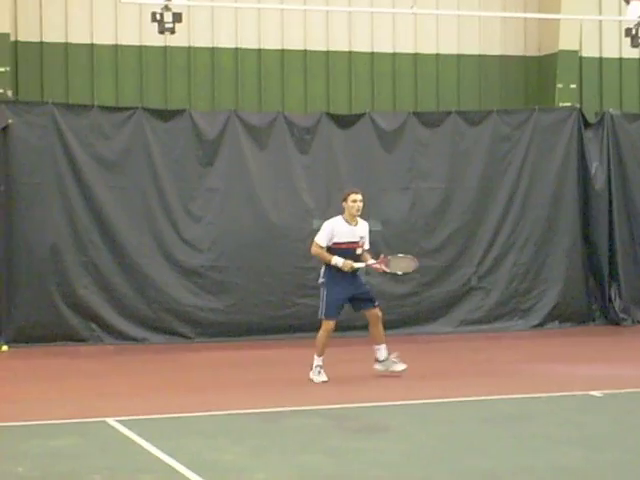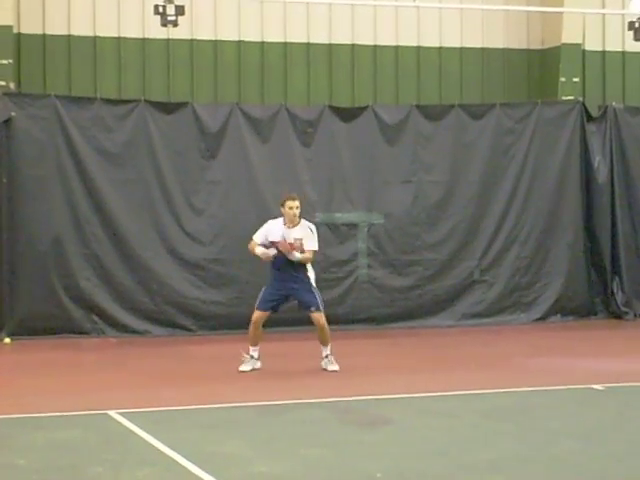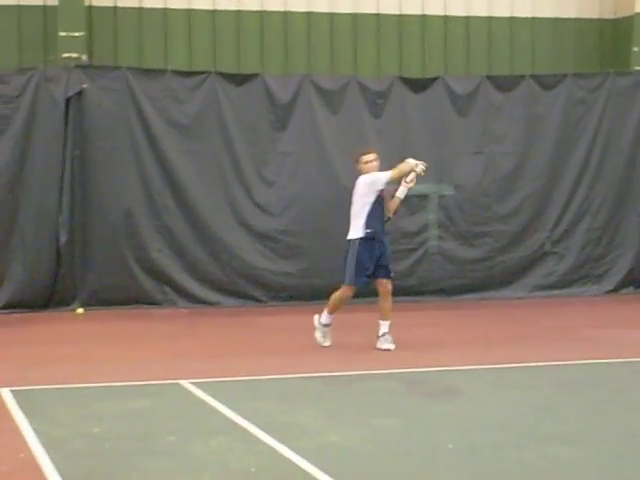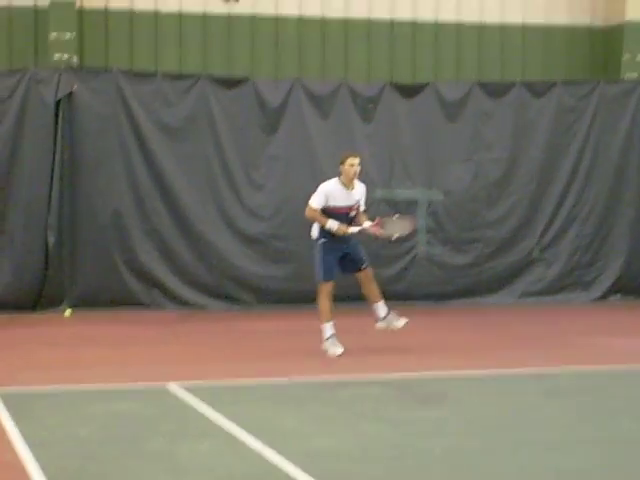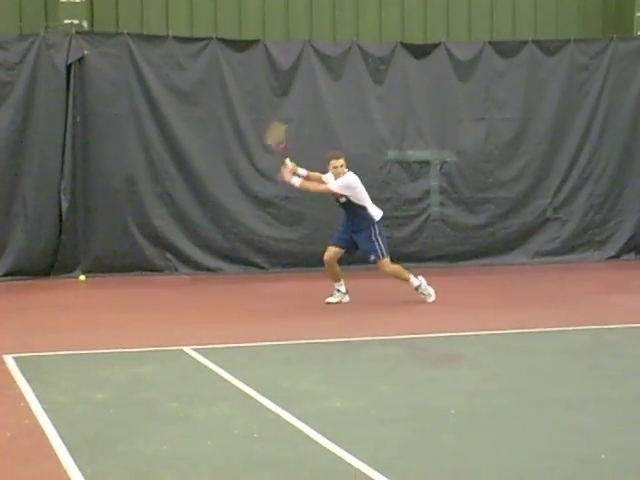
dt=1s
person 1, frame 1
left shoulder: (364, 226)
right shoulder: (331, 225)
right elbow: (315, 250)
left wrist: (373, 263)
right wrist: (338, 262)
left hip: (354, 280)
right hip: (333, 281)
left knee: (376, 316)
right knee: (328, 326)
left ankle: (383, 360)
right ankle: (317, 367)
person 1, frame 2
left shoulder: (308, 228)
right shoulder: (271, 226)
left elbow: (309, 257)
right elbow: (252, 245)
left wrist: (293, 254)
right wrist: (261, 251)
left hip: (303, 281)
right hip: (278, 281)
left knee: (320, 321)
right knee: (257, 318)
left ankle: (327, 357)
right ankle: (253, 358)
person 1, frame 3
left shoulder: (376, 185)
right shoulder: (367, 180)
left elbow: (388, 211)
right elbow: (397, 171)
left wrist: (404, 187)
right wrist: (412, 163)
left hip: (377, 242)
right hip: (360, 242)
left knee: (386, 289)
right knee: (348, 291)
left ankle: (384, 335)
right ankle: (324, 320)
person 1, frame 4
left shoulder: (360, 188)
right shoulder: (327, 188)
right elbow: (310, 213)
left wrist: (367, 225)
right wrist: (333, 225)
left hip: (346, 239)
right hip: (325, 241)
left knee: (367, 275)
right knee: (326, 289)
left ankle: (383, 316)
right ankle: (329, 337)
person 1, frame 5
left shoulder: (348, 181)
right shoulder: (333, 176)
left elbow: (319, 189)
right elbow: (321, 179)
left wrist: (293, 180)
right wrist: (299, 171)
left hip: (369, 225)
right hip: (350, 225)
left knee: (386, 268)
right knee: (329, 258)
left ankle: (417, 283)
right ankle: (341, 292)
